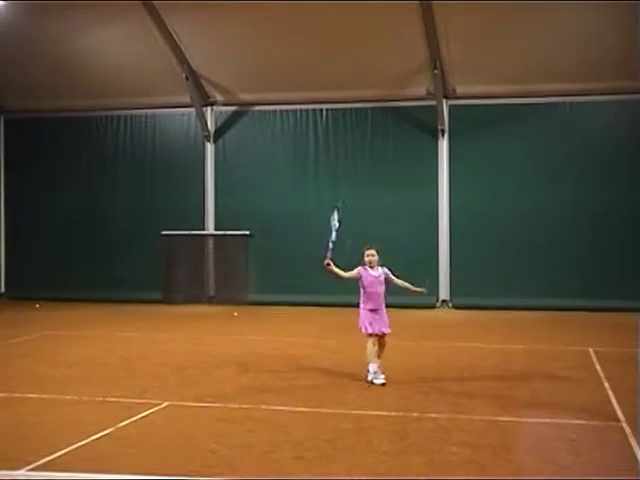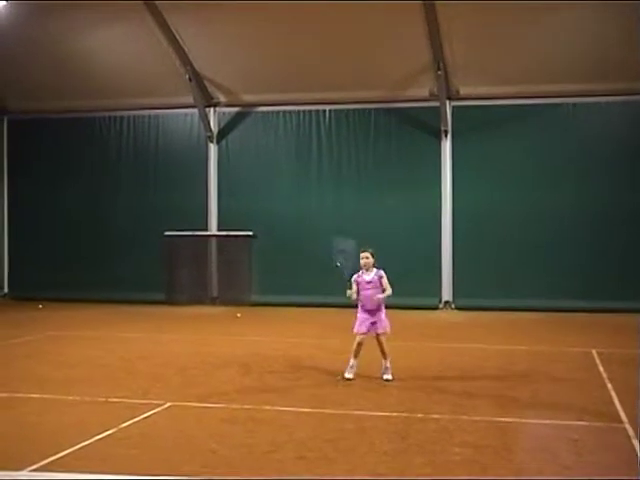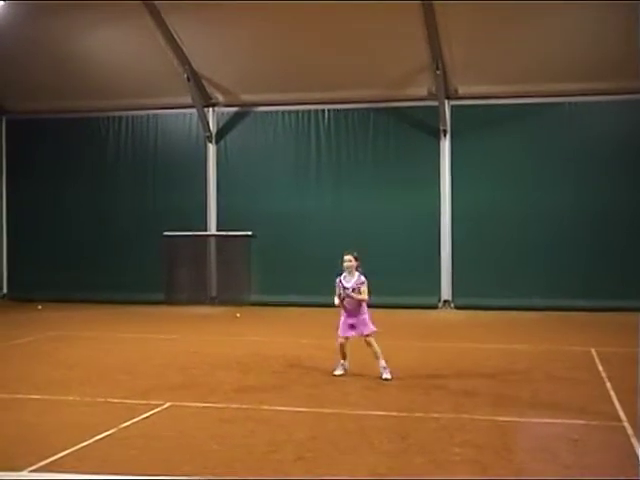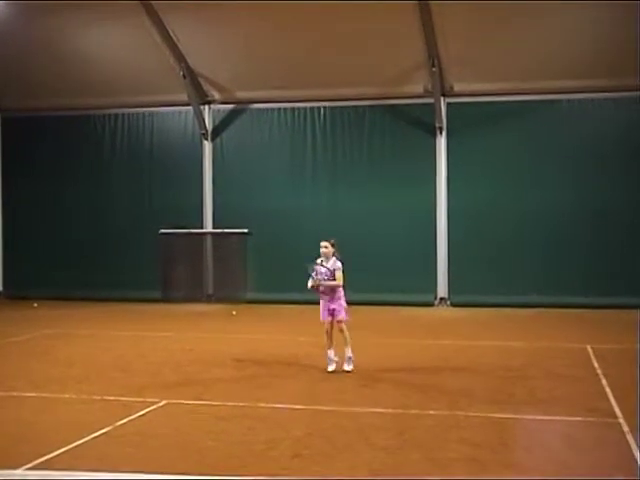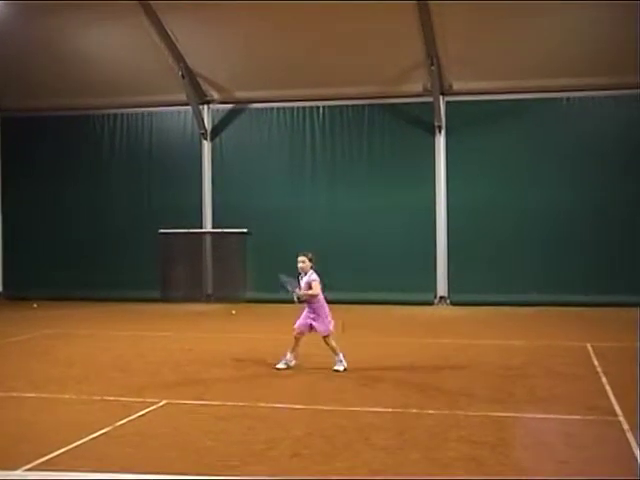
dt=0.2s
person 1, frame 1
left shoulder: (383, 271)
right shoulder: (361, 271)
left elbow: (397, 281)
right elbow: (346, 275)
left wrist: (414, 288)
right wrist: (332, 267)
left hip: (380, 310)
right hip: (367, 310)
left knee: (382, 341)
right knee: (371, 339)
left ankle: (374, 367)
right ankle: (372, 373)
person 1, frame 2
left shoulder: (379, 274)
right shoulder: (356, 277)
left elbow: (389, 290)
right elbow: (355, 295)
left wrist: (383, 296)
right wrist: (351, 295)
left hip: (378, 312)
right hip: (364, 312)
left knee: (381, 340)
right knee: (360, 340)
left ankle: (386, 368)
right ankle: (352, 366)
person 1, frame 3
left shoulder: (361, 279)
right shoulder: (339, 280)
left elbow: (365, 298)
right elbow: (337, 296)
left wrist: (351, 295)
right wrist: (337, 300)
left hip: (361, 314)
right hip: (346, 315)
left knee: (370, 341)
right knee: (342, 342)
left ankle: (384, 368)
right ankle: (343, 365)
person 1, frame 4
left shoulder: (337, 264)
right shoulder: (318, 263)
left elbow: (340, 283)
right elbow: (313, 278)
left wrist: (324, 283)
right wrist: (311, 283)
left hip: (337, 299)
right hip: (325, 299)
left knee: (341, 327)
right knee: (328, 329)
left ankle: (349, 357)
right ankle: (331, 357)
person 1, frame 5
left shoulder: (313, 277)
right shoulder: (302, 277)
left elbow: (316, 292)
left wrist: (302, 293)
right wrist: (298, 296)
left hip: (320, 311)
right hip: (309, 310)
left knee: (326, 338)
right knee: (297, 334)
left ankle: (340, 360)
right ankle: (288, 360)
